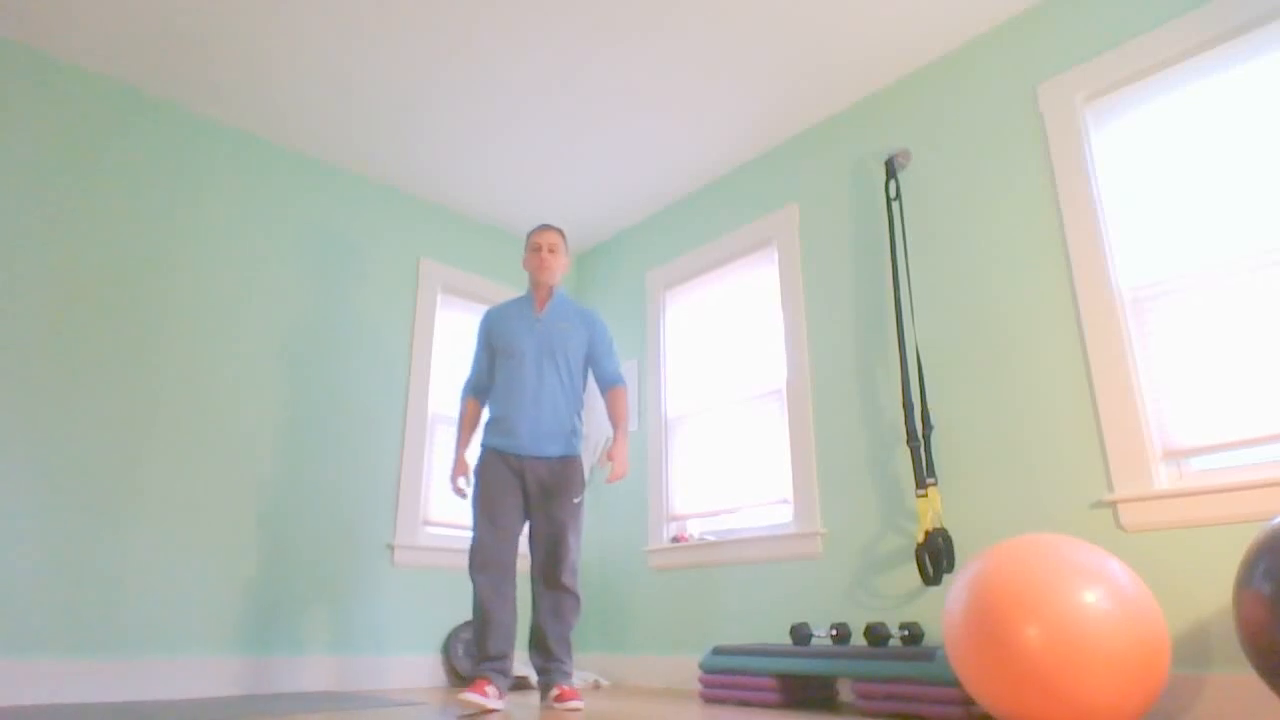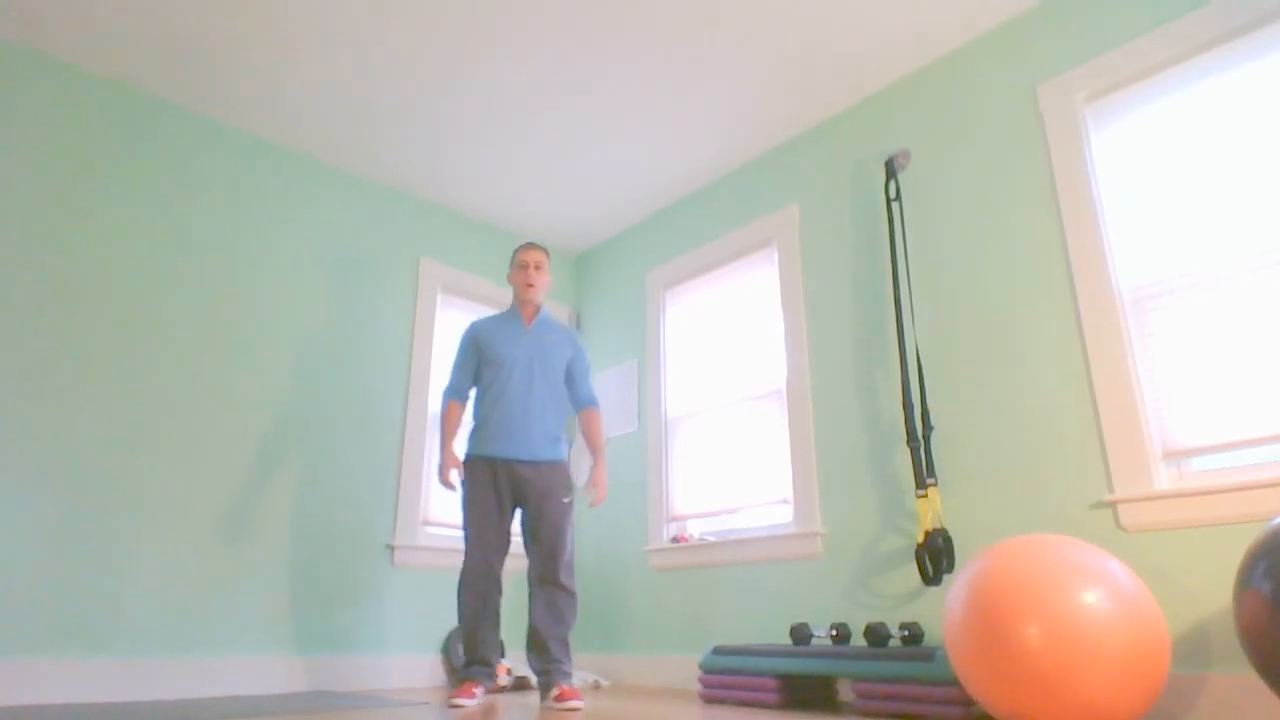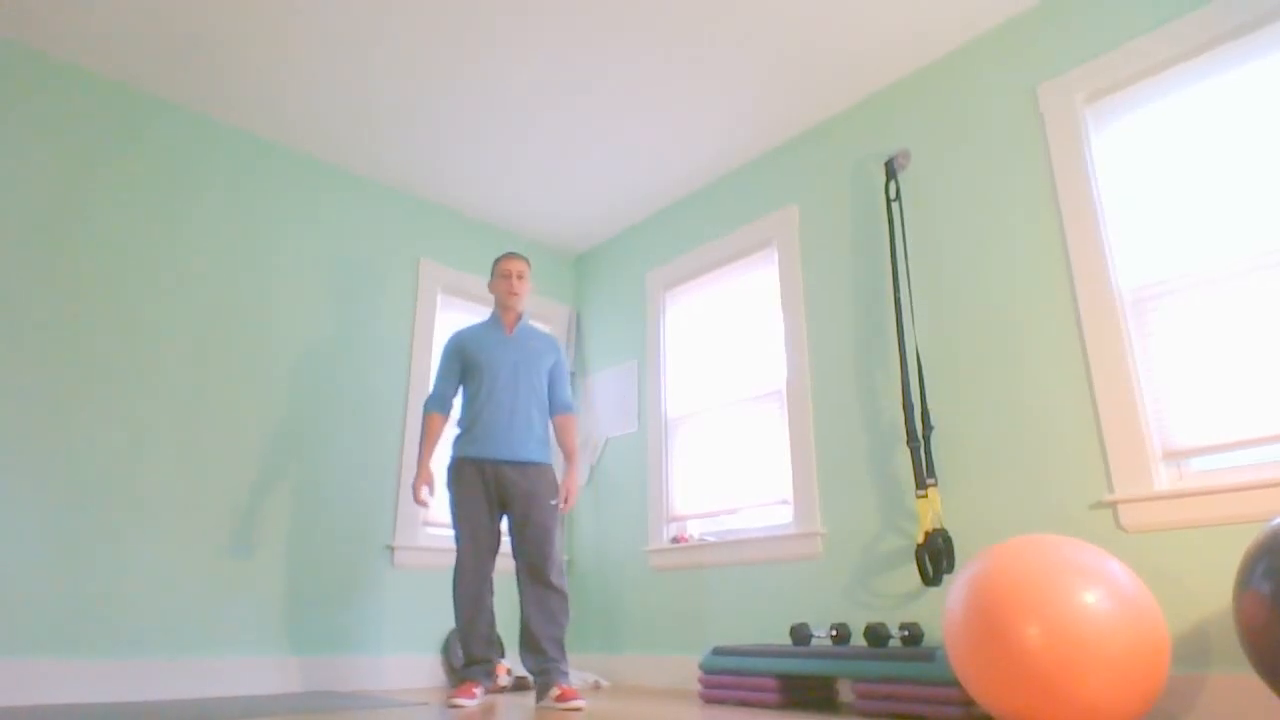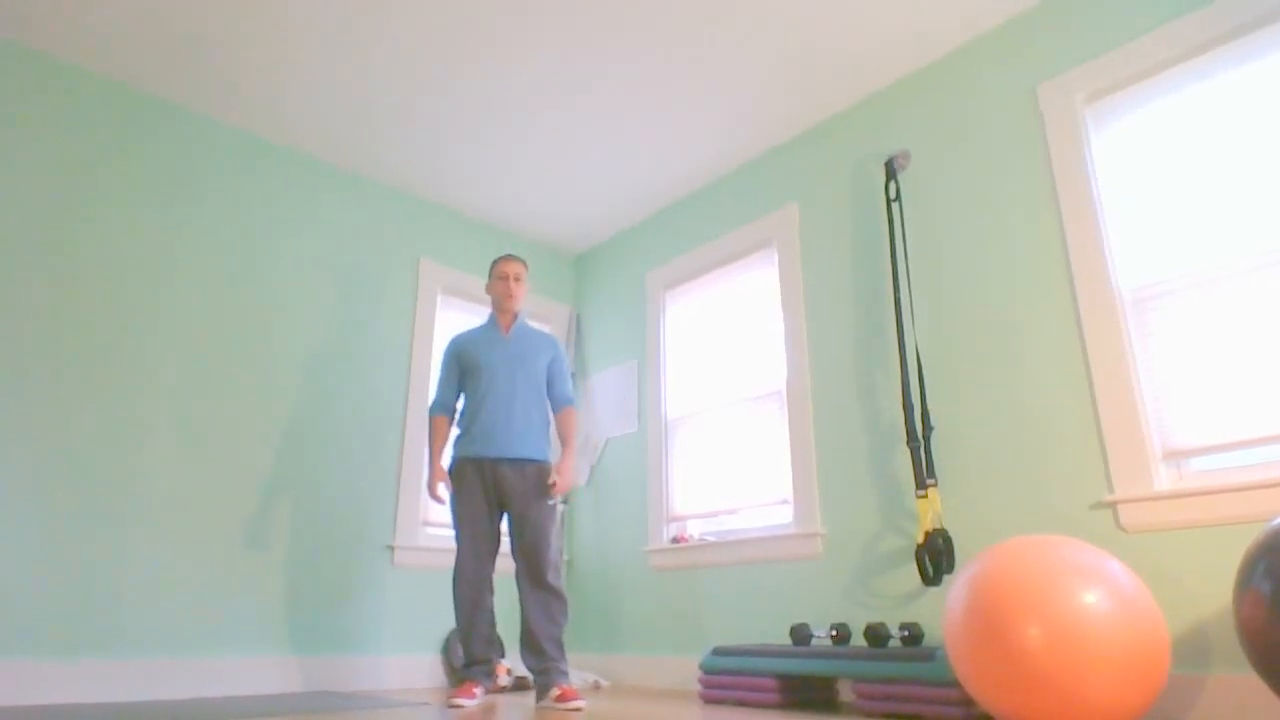
dt=0.4s
person 1, frame 1
left shoulder: (587, 322)
right shoulder: (496, 319)
left elbow: (612, 381)
right elbow: (476, 389)
left wrist: (620, 437)
right wrist: (460, 451)
left hip: (560, 460)
right hip: (499, 456)
left knee: (557, 569)
right knee: (490, 558)
left ankle: (556, 677)
right ankle: (492, 675)
person 1, frame 2
left shoulder: (568, 339)
right shoulder: (480, 332)
left elbow: (584, 403)
right elbow: (457, 392)
left wrist: (598, 460)
right wrist: (447, 448)
left hip: (547, 466)
right hip: (485, 464)
left knee: (555, 569)
right knee: (480, 569)
left ankle: (555, 676)
right ankle: (479, 673)
person 1, frame 3
left shoulder: (549, 346)
right shoulder: (463, 341)
left elbow: (562, 408)
right elbow: (438, 404)
left wrist: (572, 465)
right wrist: (424, 462)
left hip: (533, 468)
right hip: (472, 466)
left knee: (543, 569)
right knee: (473, 570)
left ankle: (551, 677)
right ankle: (477, 674)
person 1, frame 4
left shoulder: (547, 345)
right shoulder: (462, 345)
left elbow: (564, 402)
right elbow: (442, 406)
left wrist: (568, 455)
right wrist: (435, 461)
left hip: (531, 466)
right hip: (472, 465)
left knee: (541, 568)
right knee: (473, 569)
left ankle: (551, 677)
right ankle: (477, 674)
